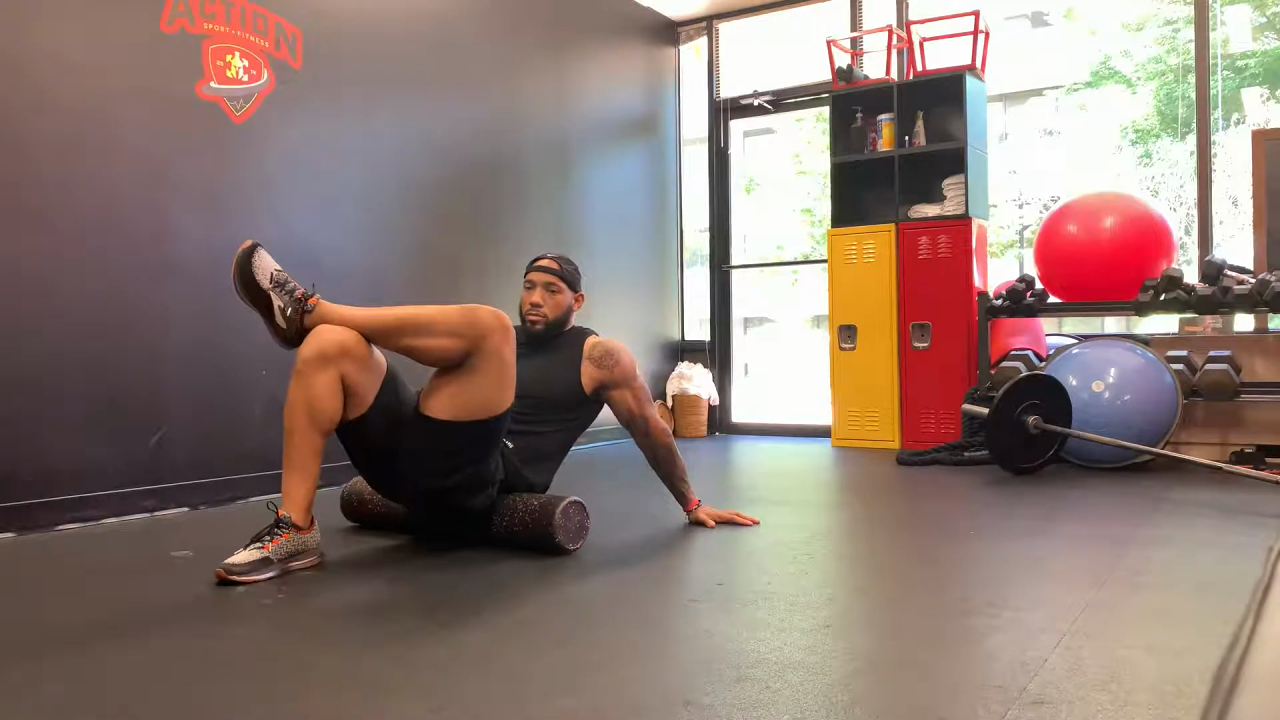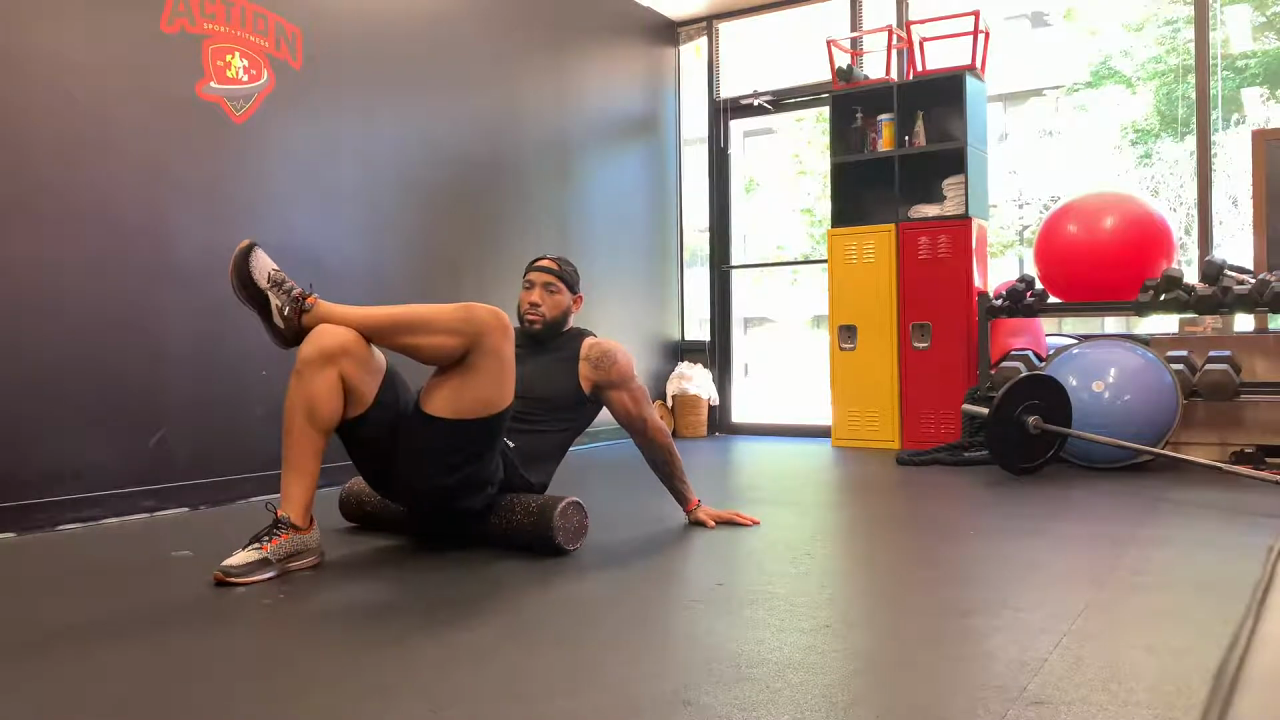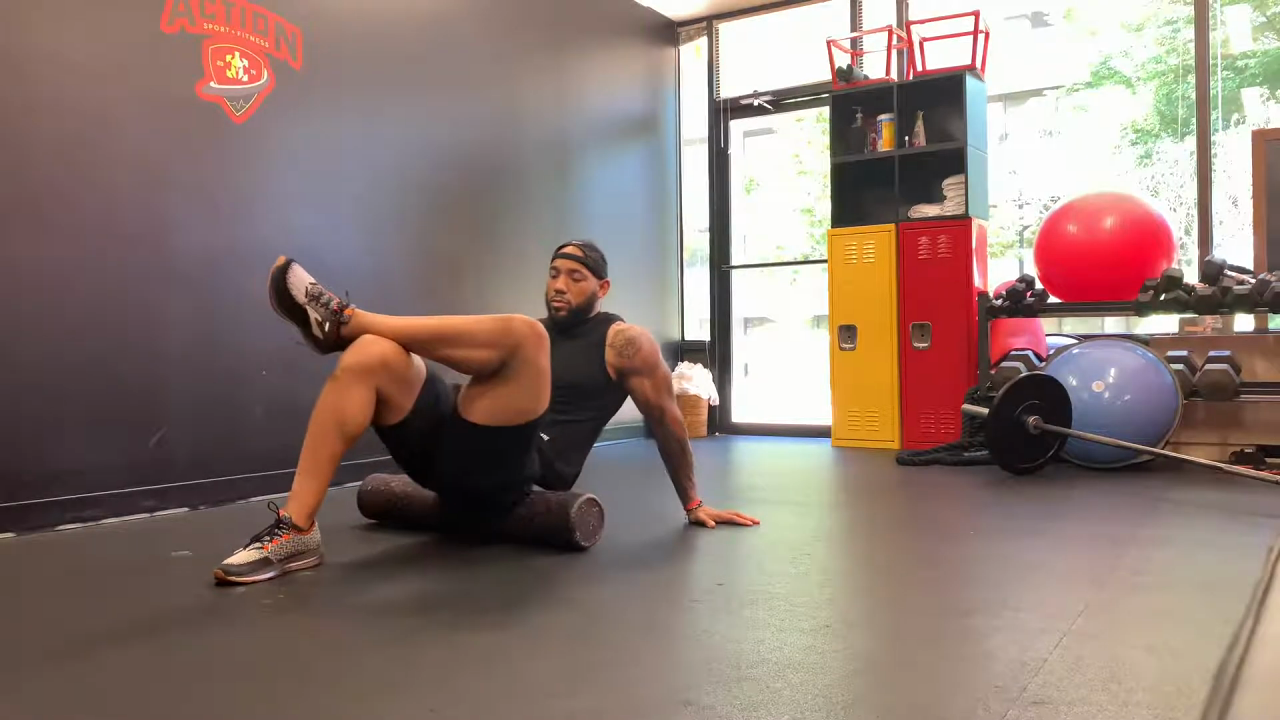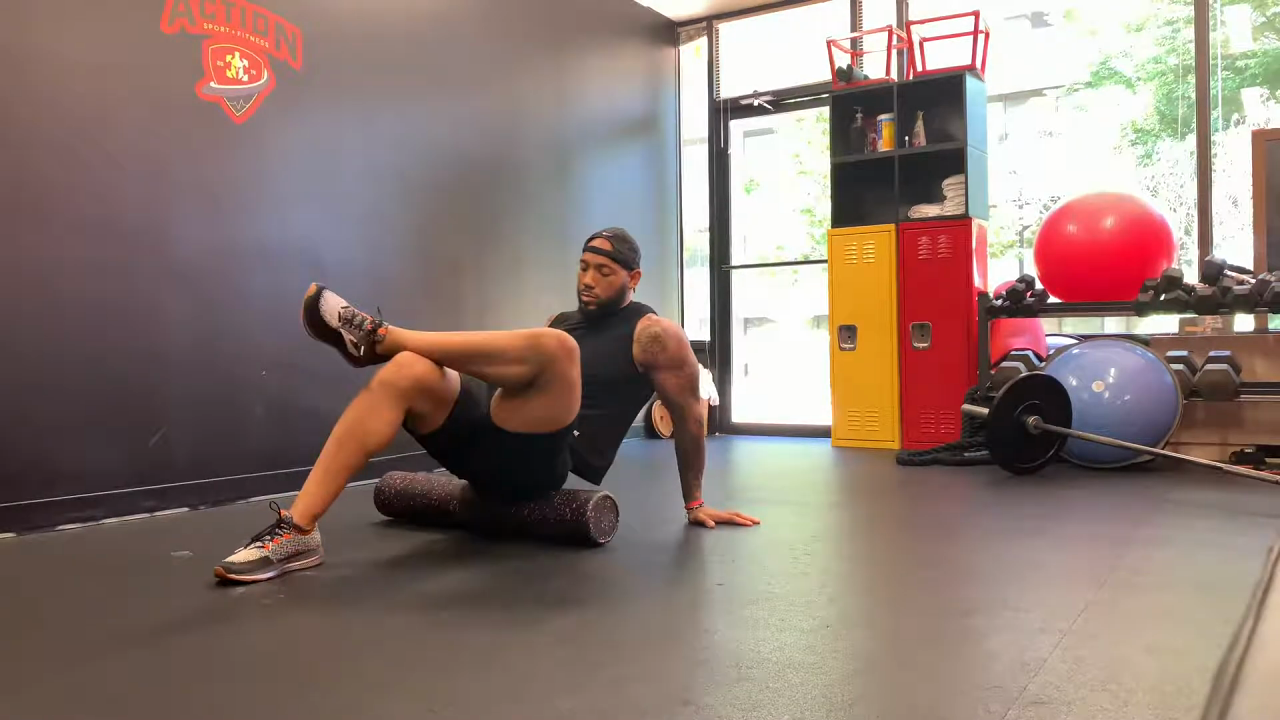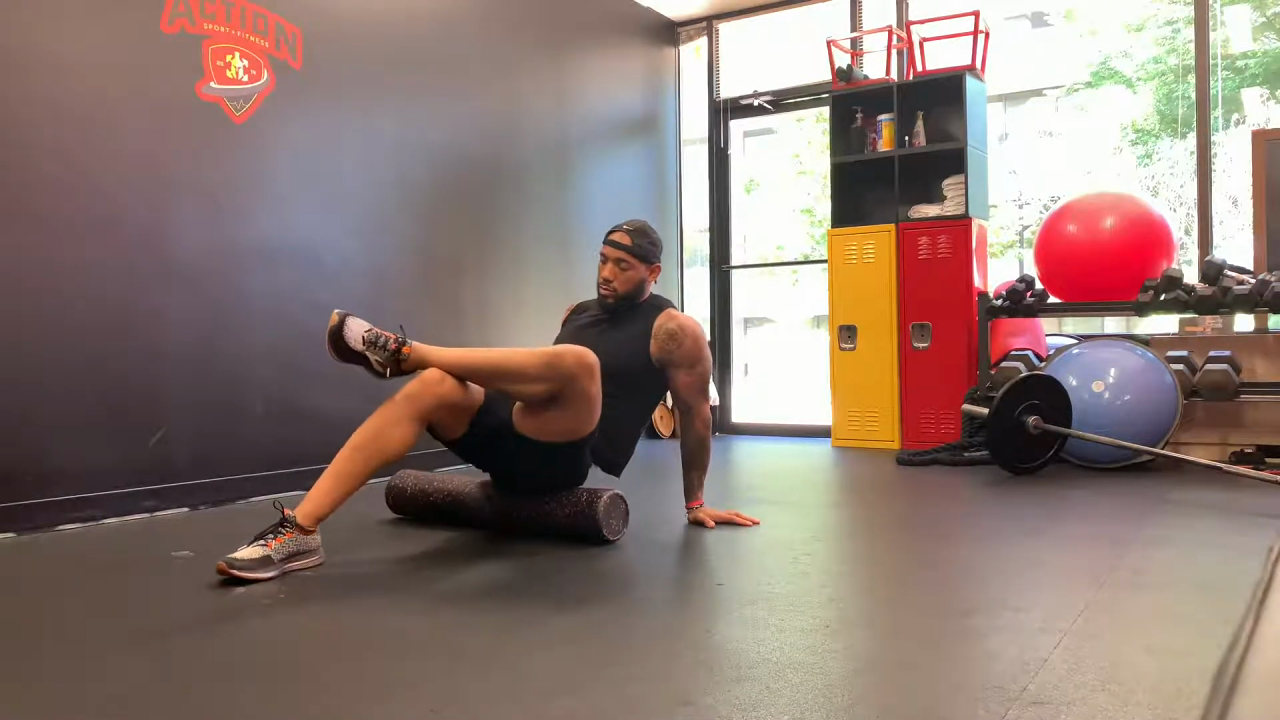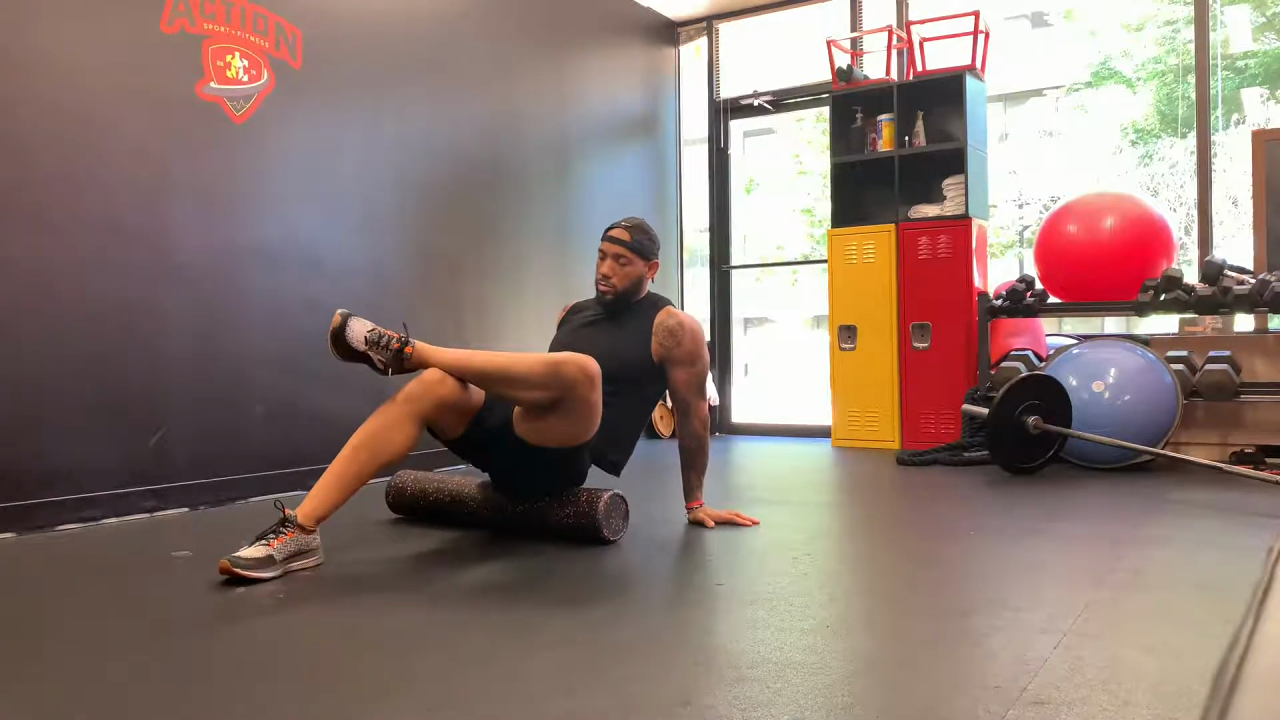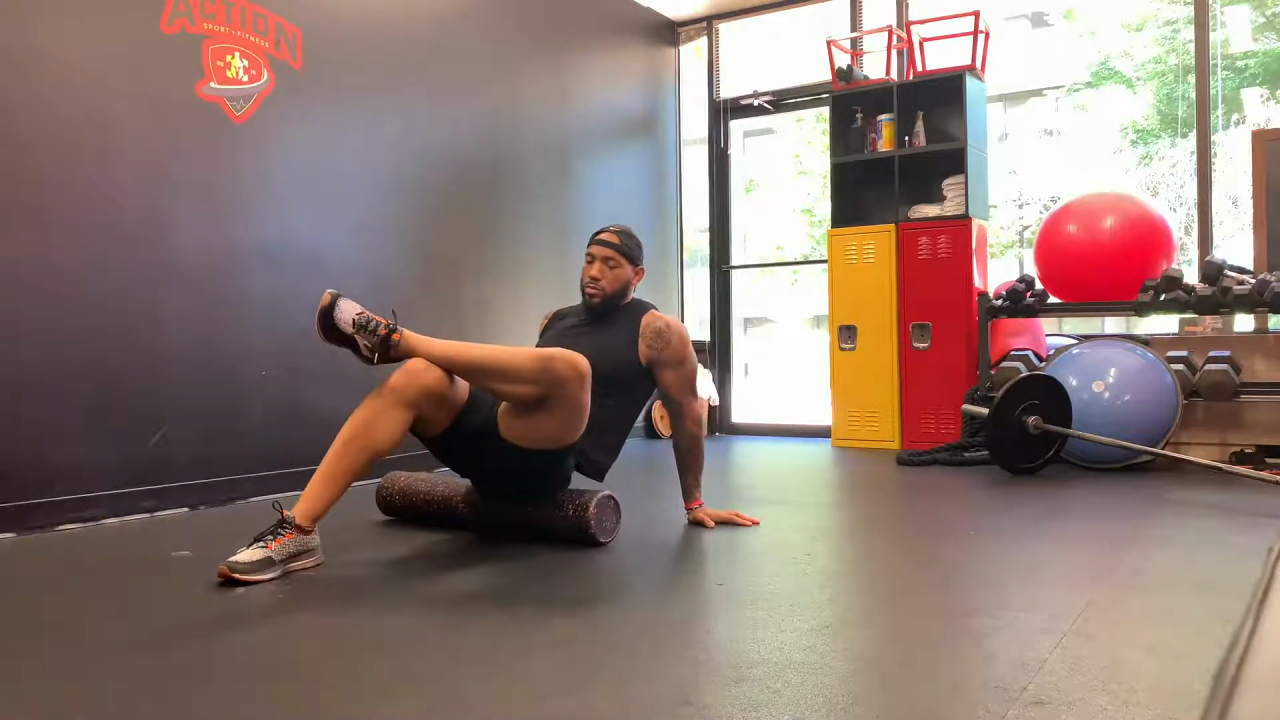
dt=0.4s
person 1, frame 1
left shoulder: (600, 356)
right shoulder: (506, 345)
left elbow: (651, 430)
left wrist: (692, 504)
left hip: (469, 474)
right hip: (413, 455)
left knee: (486, 323)
right knee: (329, 346)
left ankle: (306, 309)
right ankle: (294, 529)
person 1, frame 2
left shoulder: (596, 357)
right shoulder: (505, 345)
left elbow: (649, 429)
left wrist: (690, 504)
left hip: (467, 474)
right hip: (413, 454)
left knee: (486, 322)
right knee: (329, 346)
left ankle: (303, 310)
right ankle: (294, 530)
person 1, frame 3
left shoulder: (623, 342)
right shoulder: (538, 337)
left elbow: (666, 418)
left wrist: (693, 502)
left hip: (503, 469)
right hip: (451, 449)
left knee: (522, 334)
right knee: (372, 356)
left ankle: (344, 319)
right ankle: (296, 531)
person 1, frame 4
left shoulder: (653, 335)
right shoulder: (562, 321)
left elbow: (688, 415)
left wrist: (694, 502)
left hip: (539, 461)
right hip: (489, 439)
left knee: (555, 347)
right knee: (407, 372)
left ankle: (381, 335)
right ankle: (297, 530)
person 1, frame 5
left shoulder: (673, 330)
right shoulder: (579, 313)
left elbow: (695, 415)
left wrist: (695, 503)
left hip: (560, 458)
right hip: (512, 431)
left knee: (578, 361)
right knee: (431, 388)
left ankle: (406, 350)
right ankle: (300, 530)
person 1, frame 6
left shoulder: (671, 328)
right shoulder: (574, 313)
left elbow: (693, 413)
left wrist: (695, 503)
left hip: (561, 458)
right hip: (512, 429)
left knee: (579, 369)
right knee: (431, 389)
left ankle: (409, 349)
right ankle: (300, 529)
person 1, frame 7
left shoulder: (657, 332)
right shoulder: (558, 319)
left elbow: (687, 415)
left wrist: (694, 502)
left hip: (544, 462)
right hip: (493, 435)
left knee: (569, 366)
right knee: (417, 378)
left ankle: (396, 338)
right ankle: (298, 531)
